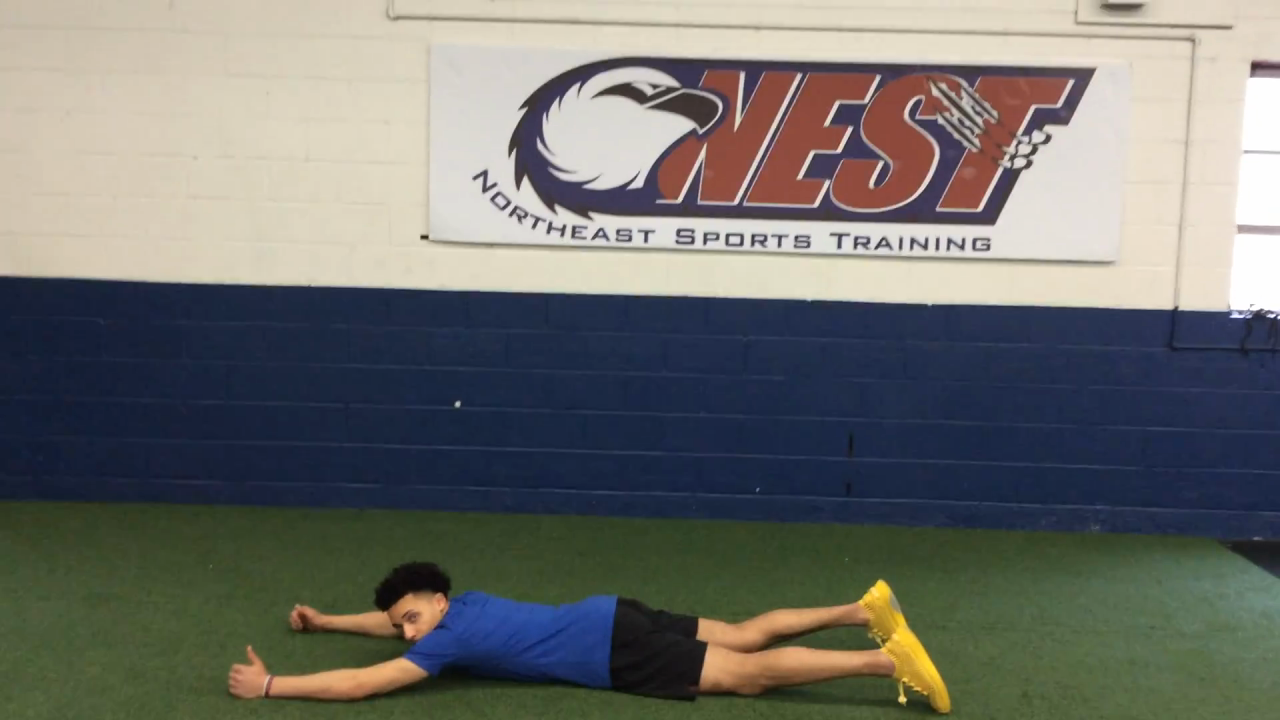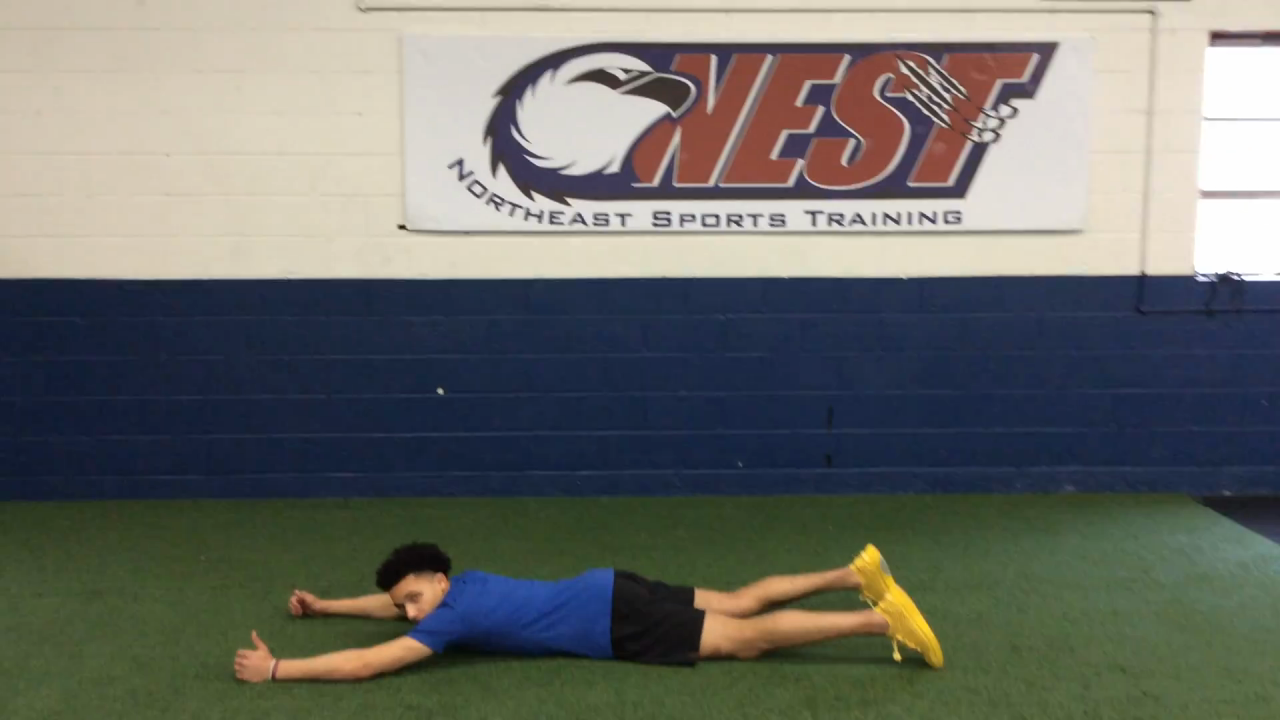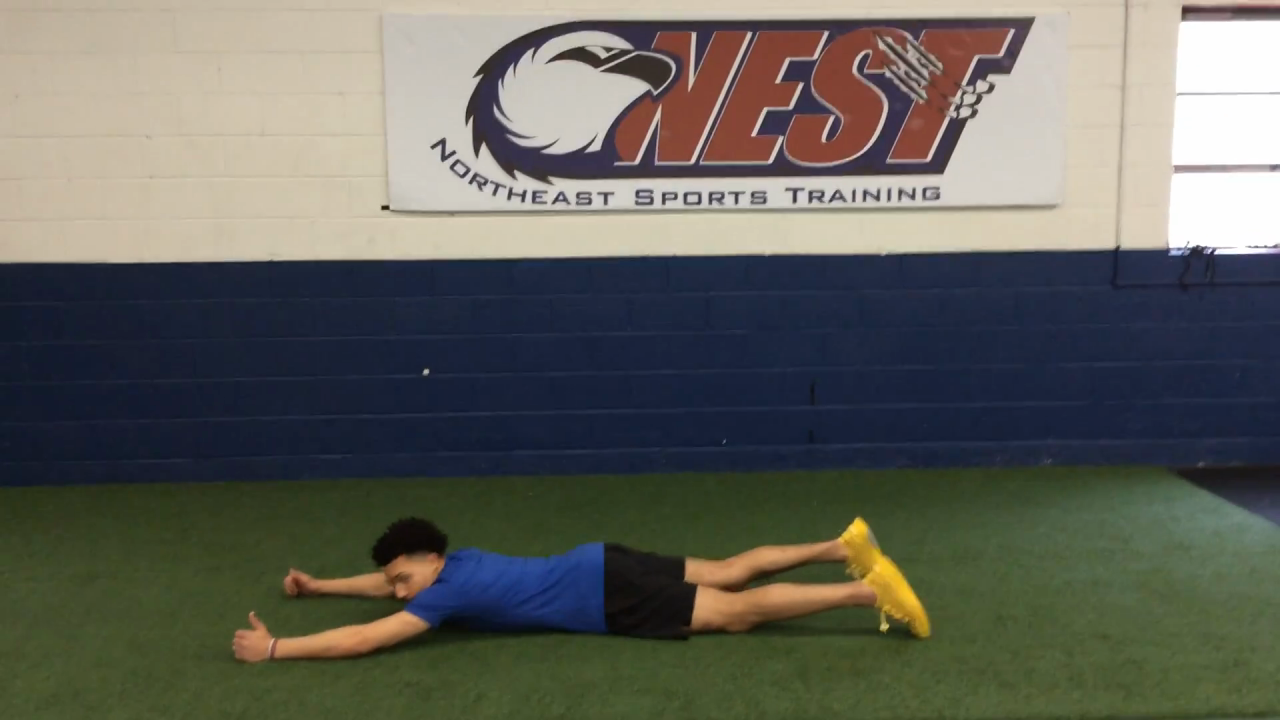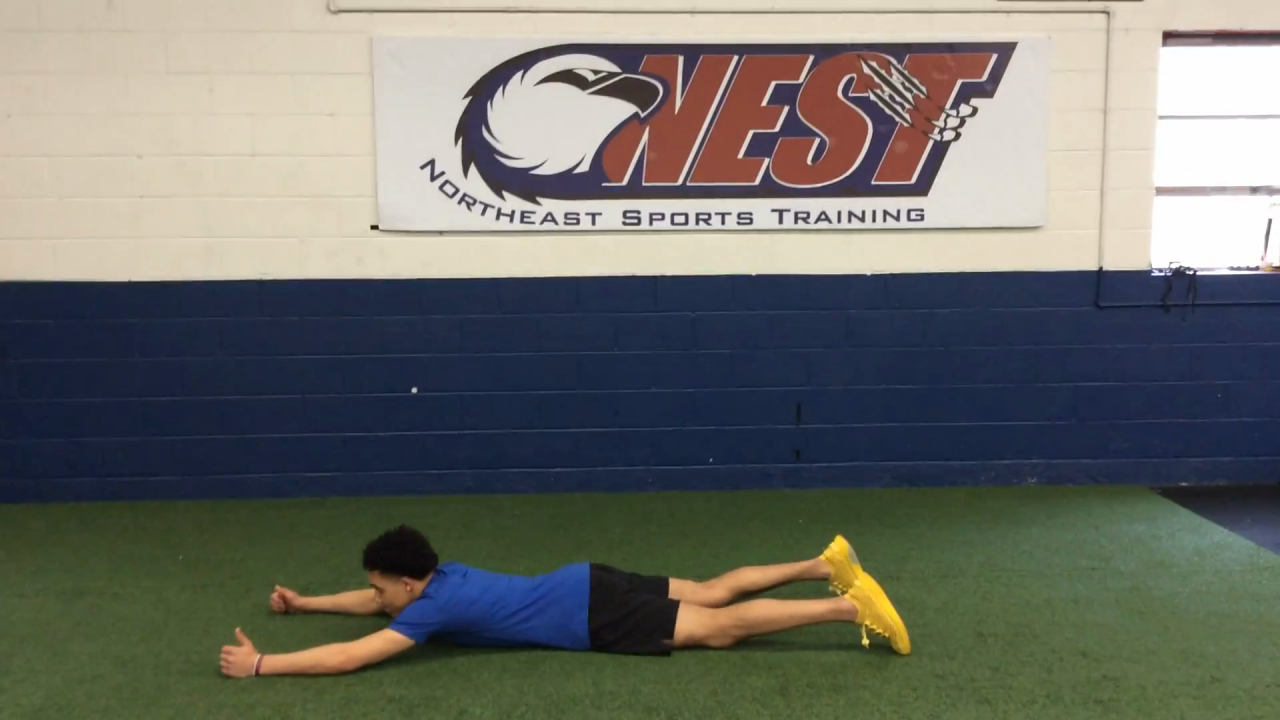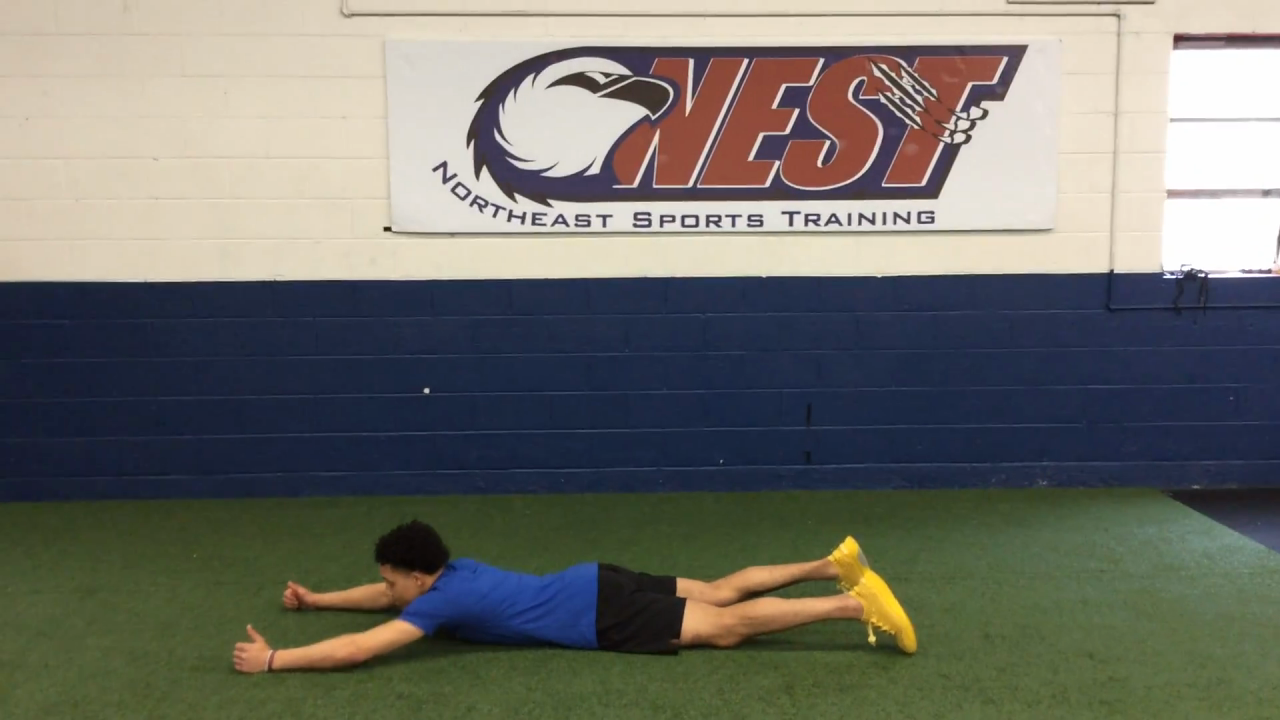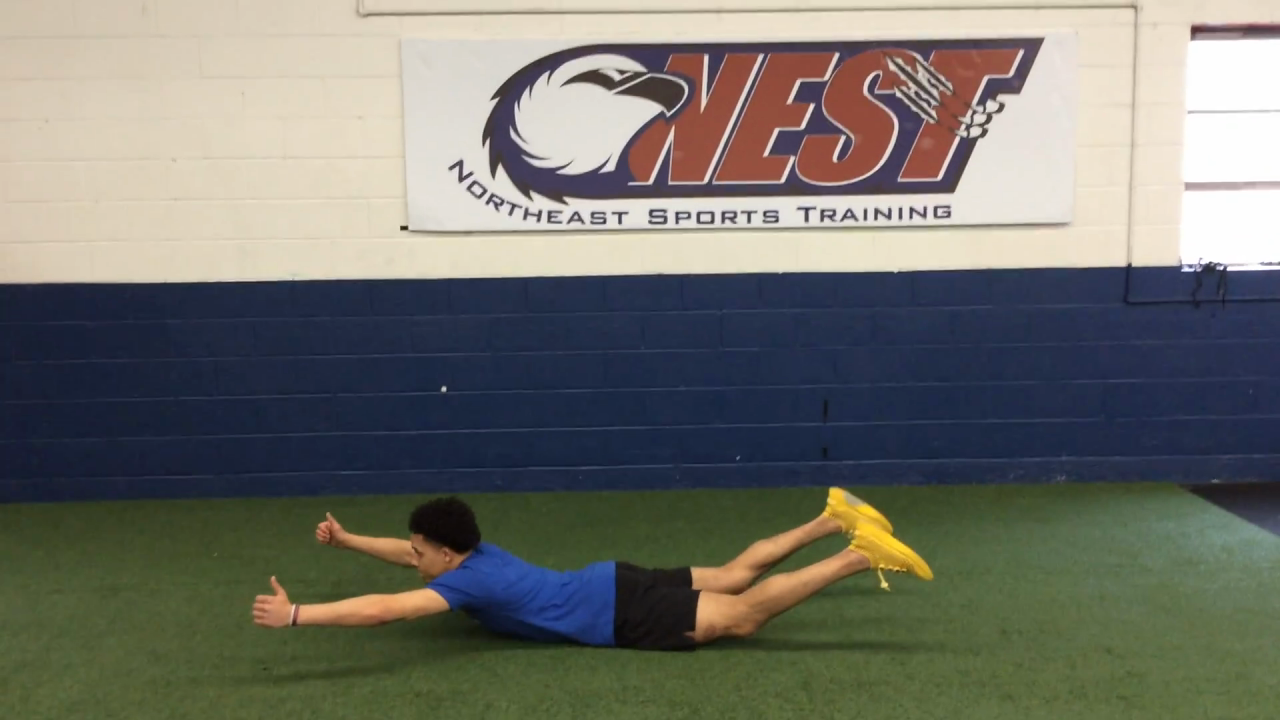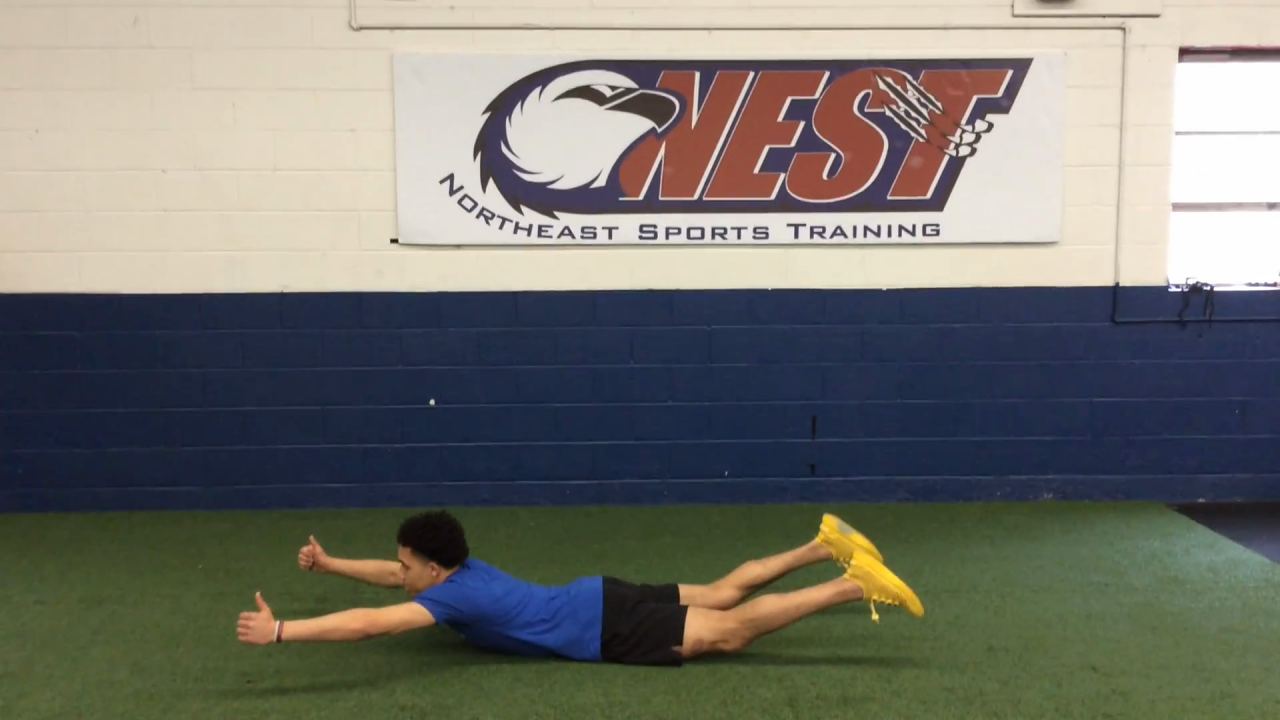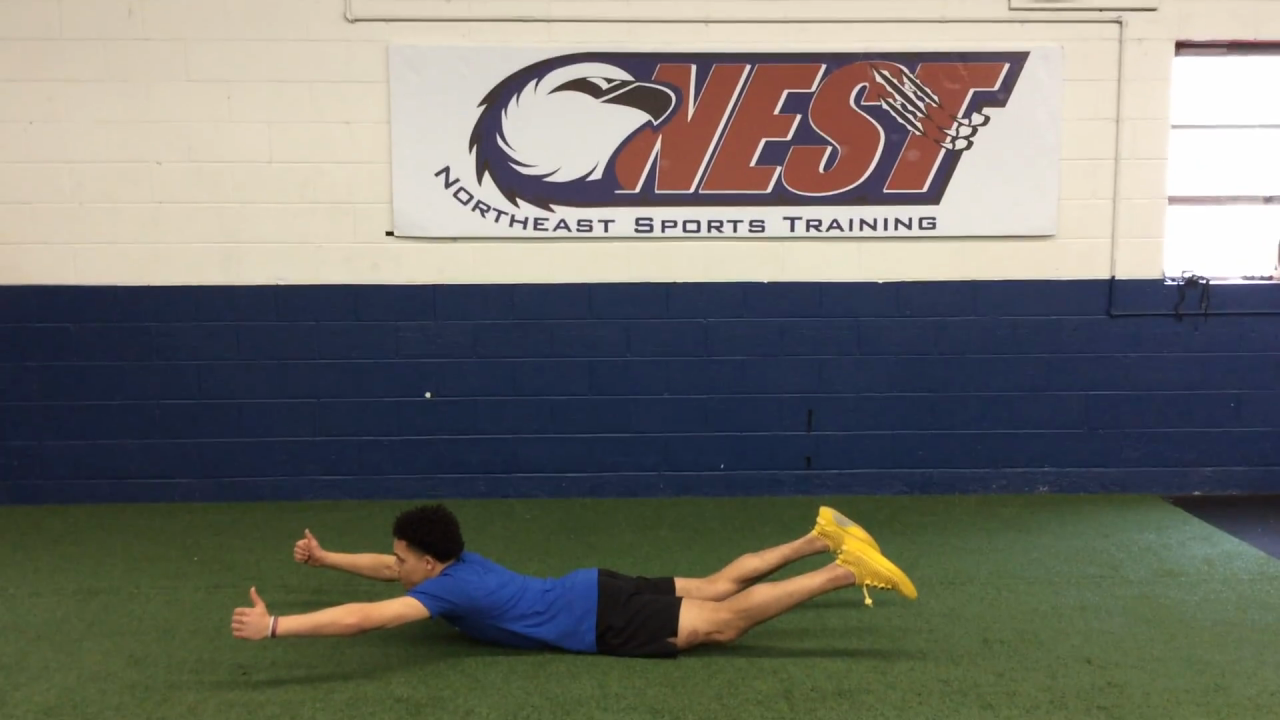
dt=0.4s
person 1, frame 1
left shoulder: (450, 637)
right shoulder: (460, 605)
right elbow: (394, 619)
right wrist: (325, 620)
left hip: (615, 653)
right hip: (612, 621)
right knee: (742, 636)
left ankle: (885, 660)
right ankle: (863, 612)
person 1, frame 2
left shoulder: (454, 614)
right shoulder: (459, 585)
left elbow: (363, 665)
right elbow: (391, 602)
left wrist: (276, 669)
right wrist: (323, 603)
left hip: (615, 622)
right hip: (610, 594)
left knee: (745, 639)
right knee: (739, 602)
left ankle: (878, 618)
right ankle: (855, 573)
person 1, frame 3
left shoulder: (448, 592)
right shoulder: (451, 561)
left elbow: (361, 640)
right elbow: (386, 582)
left wrist: (275, 649)
right wrist: (318, 585)
left hip: (607, 598)
right hip: (601, 568)
left knee: (736, 612)
right knee: (727, 572)
left ankle: (867, 590)
right ankle: (841, 547)
person 1, frame 4
left shoulder: (433, 609)
right shoulder: (439, 575)
left elbow: (347, 657)
right elbow: (374, 602)
left wrist: (261, 664)
right wrist: (304, 602)
left hip: (593, 617)
right hip: (589, 588)
left knee: (719, 628)
right knee: (712, 593)
left ankle: (849, 605)
right ankle: (823, 564)
person 1, frame 5
left shoulder: (440, 602)
right shoulder: (448, 570)
left elbow: (359, 649)
right elbow: (385, 595)
left wrist: (273, 659)
right wrist: (317, 599)
left hip: (599, 617)
right hip: (594, 587)
left knee: (725, 627)
right knee: (721, 591)
left ankle: (855, 603)
right ankle: (832, 565)
person 1, frame 6
left shoulder: (465, 583)
right shoulder: (473, 552)
left elbow: (382, 609)
right elbow: (413, 556)
left wrist: (295, 616)
right wrist: (347, 540)
left hip: (618, 614)
right hip: (613, 586)
left knee: (742, 617)
right knee: (732, 577)
left ankle: (862, 552)
right ankle: (832, 519)
person 1, frame 7
left shoulder: (451, 596)
right shoulder: (460, 566)
left elbow: (366, 623)
right elbow: (396, 576)
left wrist: (279, 630)
right wrist: (328, 564)
left hip: (606, 628)
right hip: (600, 600)
left knee: (730, 633)
right knee: (720, 595)
left ankle: (854, 585)
right ankle: (822, 546)
person 1, frame 8
left shoulder: (446, 589)
right shoulder: (457, 559)
left elbow: (360, 618)
right elbow: (392, 569)
left wrist: (273, 626)
right wrist: (326, 558)
left hip: (601, 621)
right hip: (596, 592)
left knee: (725, 623)
right knee: (717, 586)
left ankle: (847, 571)
right ankle: (819, 537)
